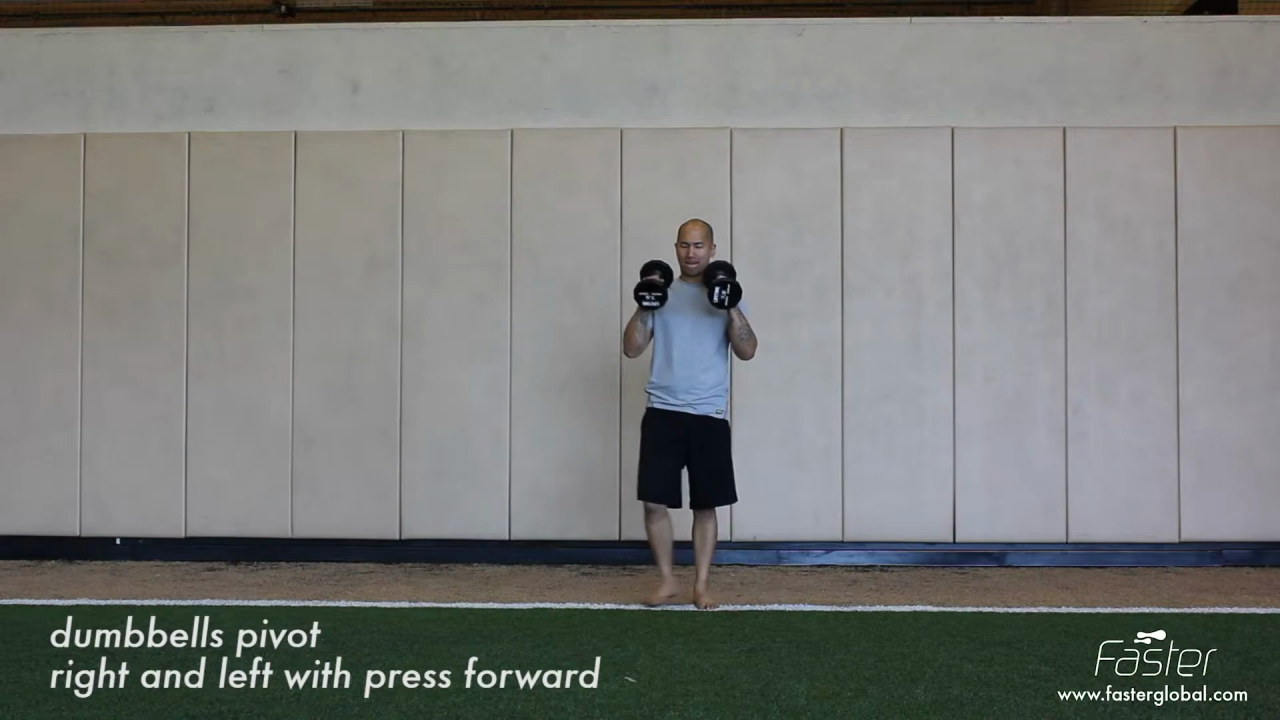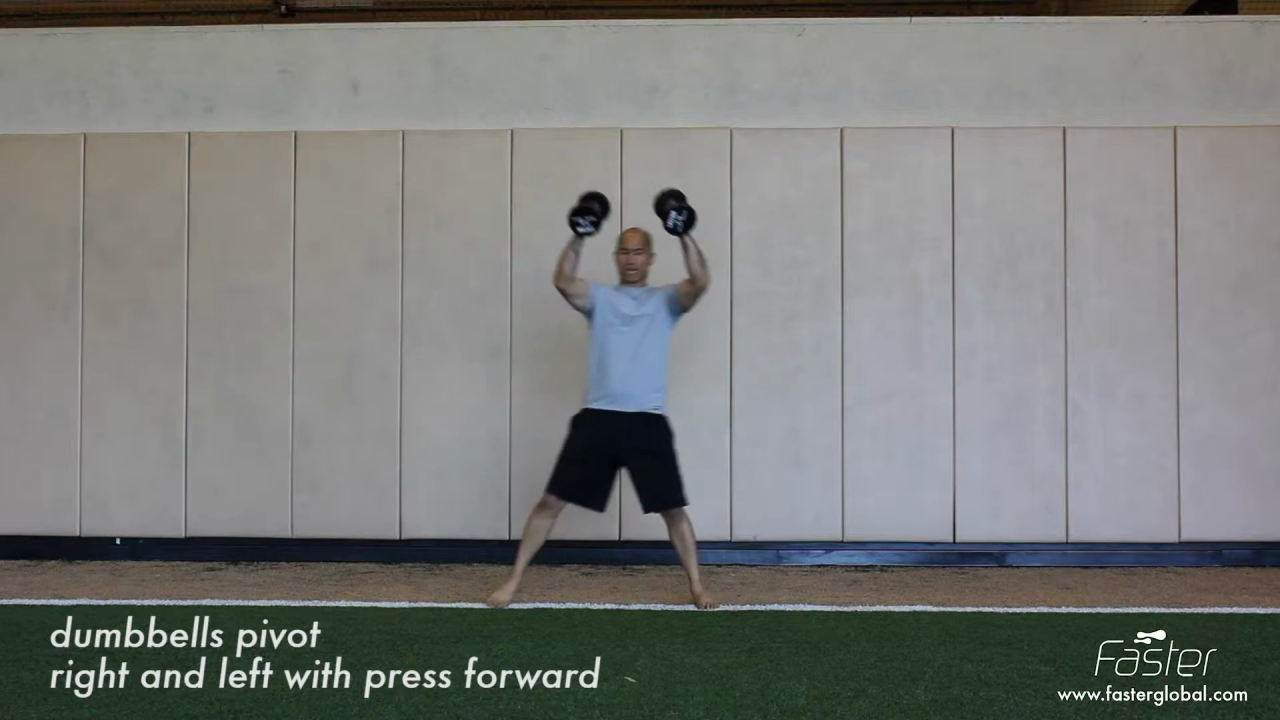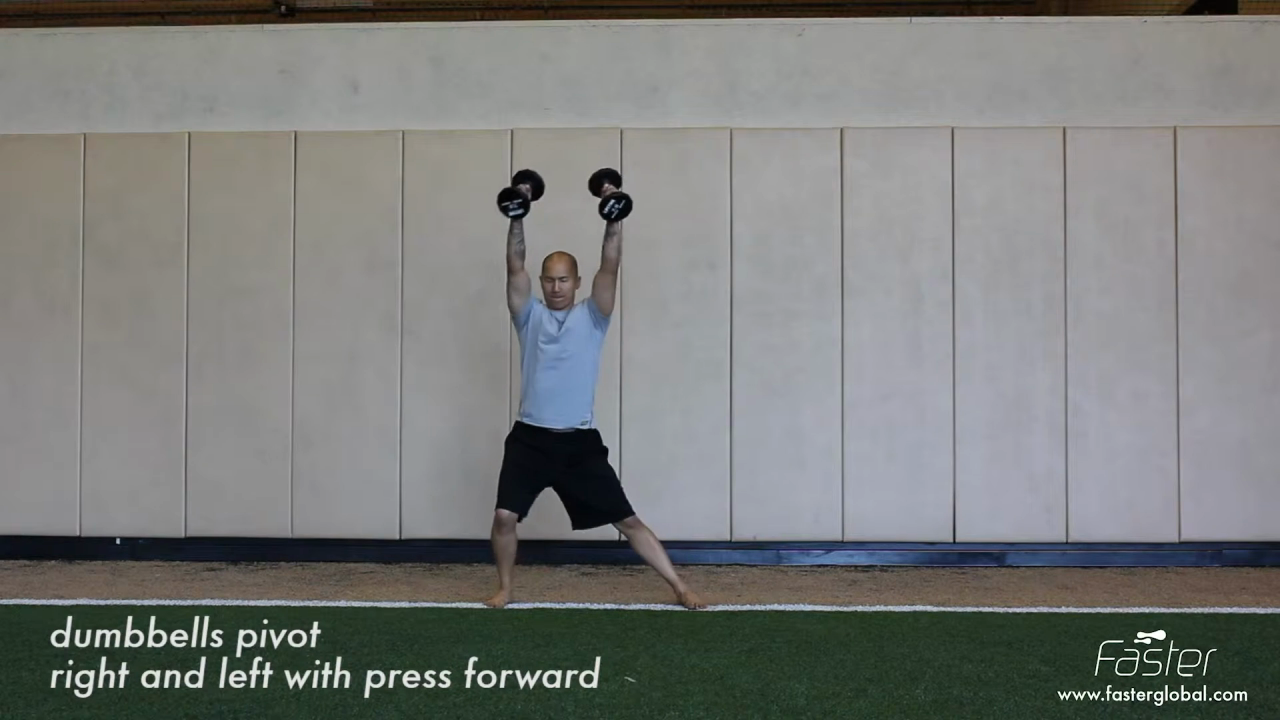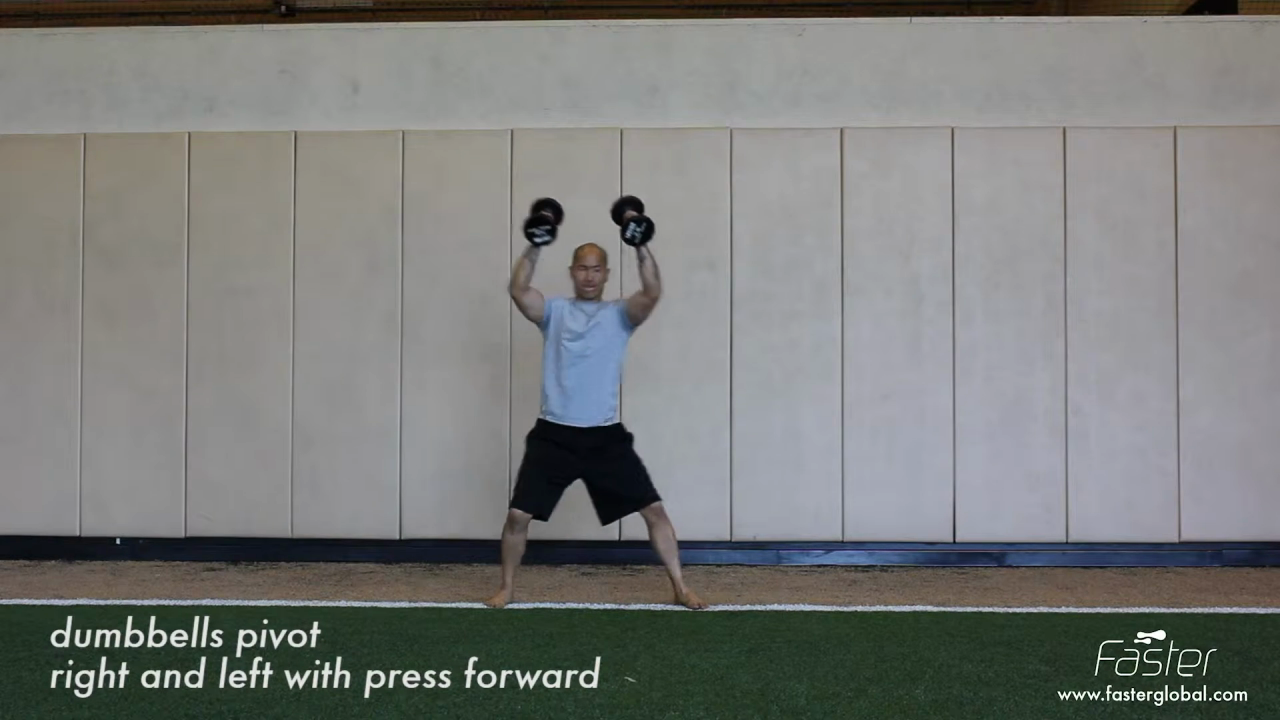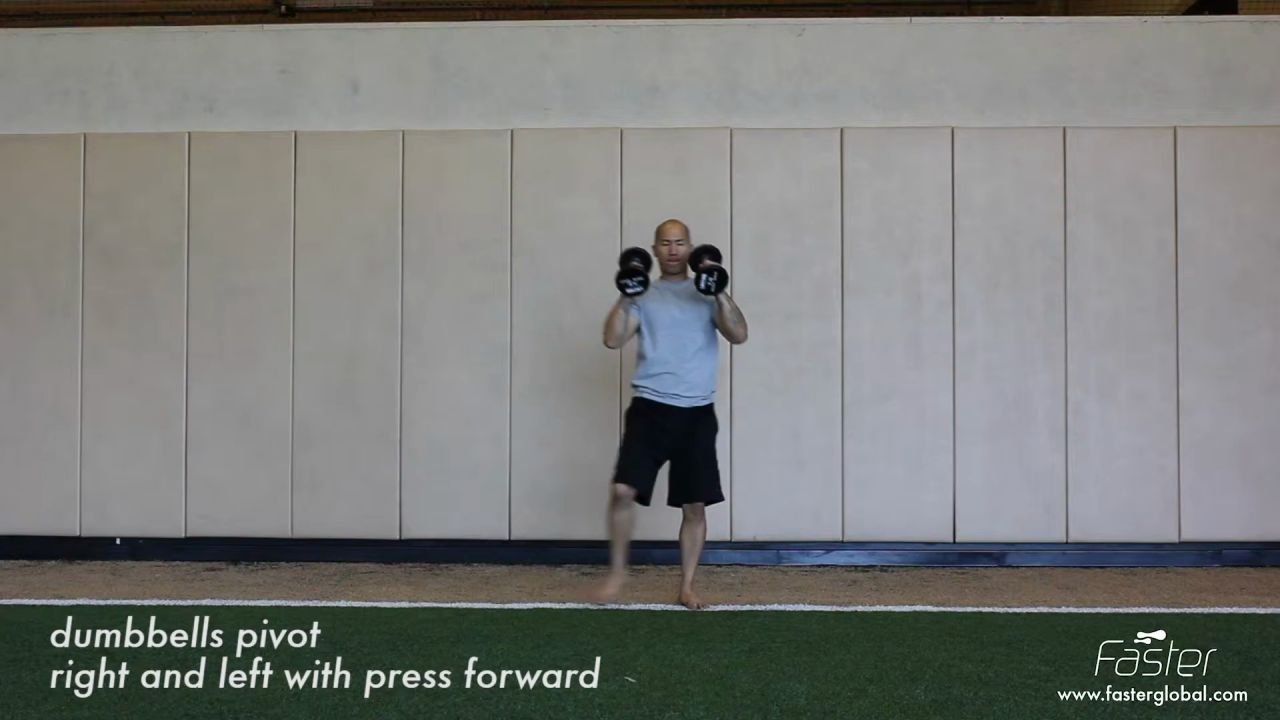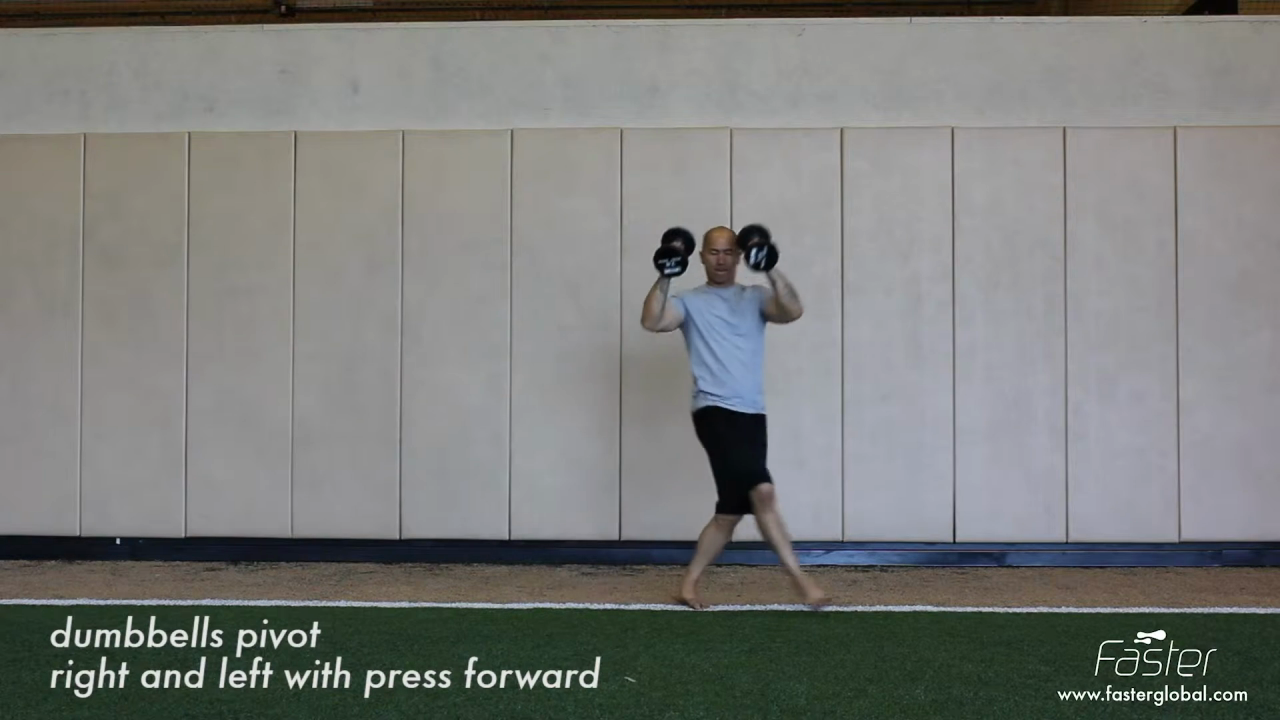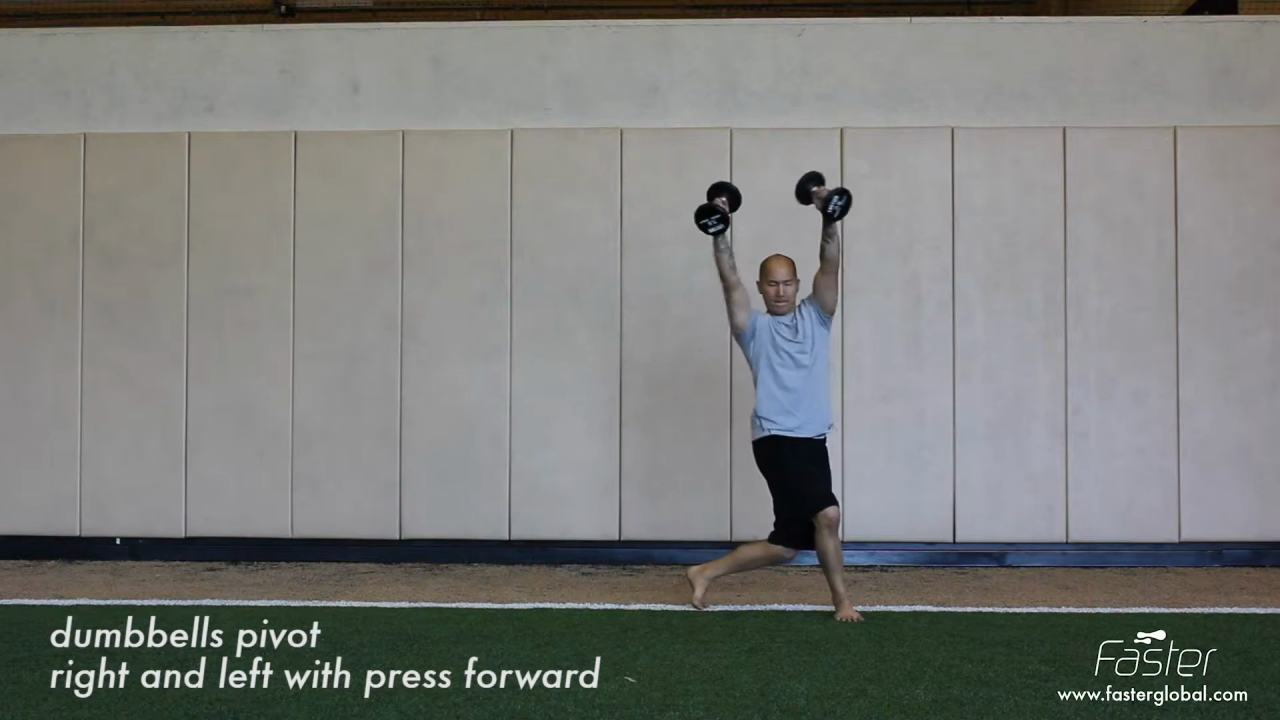
dt=0.5s
person 1, frame 1
right shoulder: (661, 296)
left elbow: (747, 351)
right elbow: (631, 348)
left wrist: (732, 308)
right wrist: (642, 307)
left hip: (709, 416)
right hip: (663, 413)
left knee: (706, 506)
right knee: (652, 502)
left ankle: (701, 586)
right ankle: (666, 581)
person 1, frame 2
left shoulder: (666, 299)
right shoulder: (601, 297)
left elbow: (700, 283)
right elbow: (563, 282)
left wrist: (683, 234)
right wrist: (578, 237)
left hip: (647, 421)
right hip: (598, 417)
left knee: (673, 508)
right knee: (552, 500)
left ankle: (696, 585)
right ankle: (514, 580)
person 1, frame 3
left shoulder: (591, 316)
right shoulder: (529, 315)
left elbow: (610, 267)
right elbow: (515, 266)
left wrist: (613, 219)
right wrist: (517, 217)
left hip: (580, 440)
right hip: (530, 437)
left knee: (627, 519)
right knee: (504, 516)
left ankle: (680, 587)
right ankle: (505, 586)
person 1, frame 4
left shoulder: (620, 315)
right shoulder: (553, 310)
left elbow: (652, 293)
right elbow: (519, 290)
left wrist: (640, 244)
right wrist: (536, 245)
left hip: (605, 435)
right hip: (553, 434)
left knee: (652, 508)
right knee: (518, 515)
left ankle: (679, 585)
right ankle: (506, 586)
person 1, frame 5
left shoulder: (705, 294)
right shoulder: (644, 296)
left elbow: (739, 334)
right elbow: (612, 340)
left wrist: (718, 290)
right wrist: (625, 296)
left hip: (697, 411)
right hip: (650, 407)
left knee: (694, 504)
right knee: (624, 490)
left ankle: (687, 585)
right ankle: (617, 572)
person 1, frame 6
left shoulder: (755, 296)
right shoulder: (690, 300)
left elbow: (792, 311)
right elbow: (652, 321)
left wrist: (770, 268)
right wrist: (666, 275)
left hip: (752, 414)
right hip: (715, 411)
left knee: (732, 509)
right knee: (762, 492)
left ankle: (689, 582)
right ankle: (800, 579)
person 1, frame 7
left shoulder: (816, 316)
right shoulder: (755, 327)
left elbow: (830, 265)
right elbow: (730, 282)
left wrist: (828, 218)
right wrist: (720, 231)
left hip: (812, 441)
right hip: (776, 441)
left knee: (786, 544)
right knee: (827, 514)
left ankle: (706, 572)
right ankle: (841, 598)
